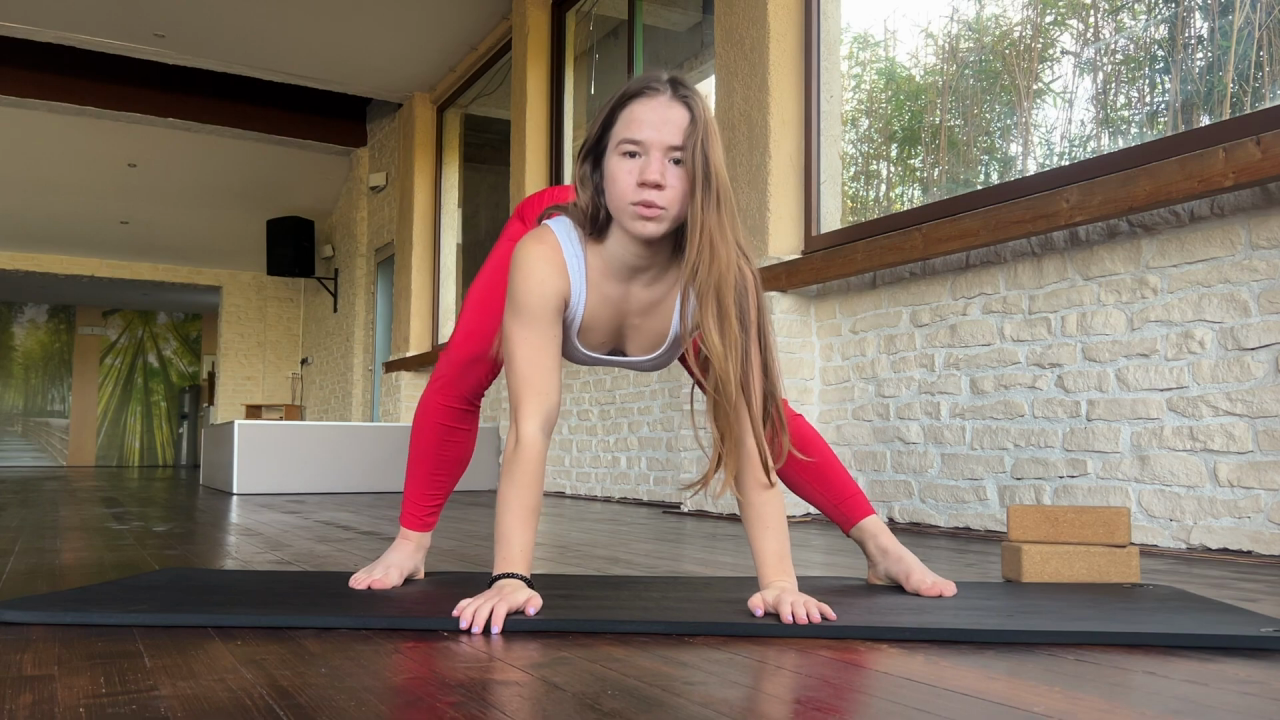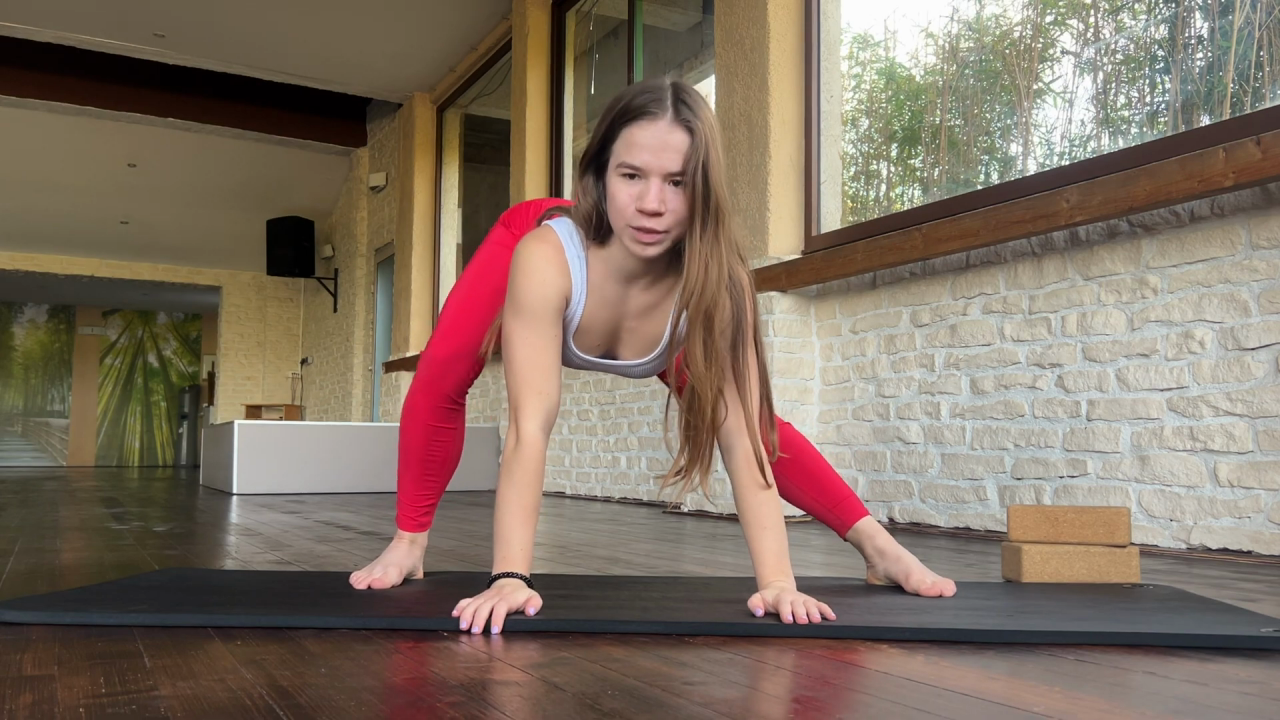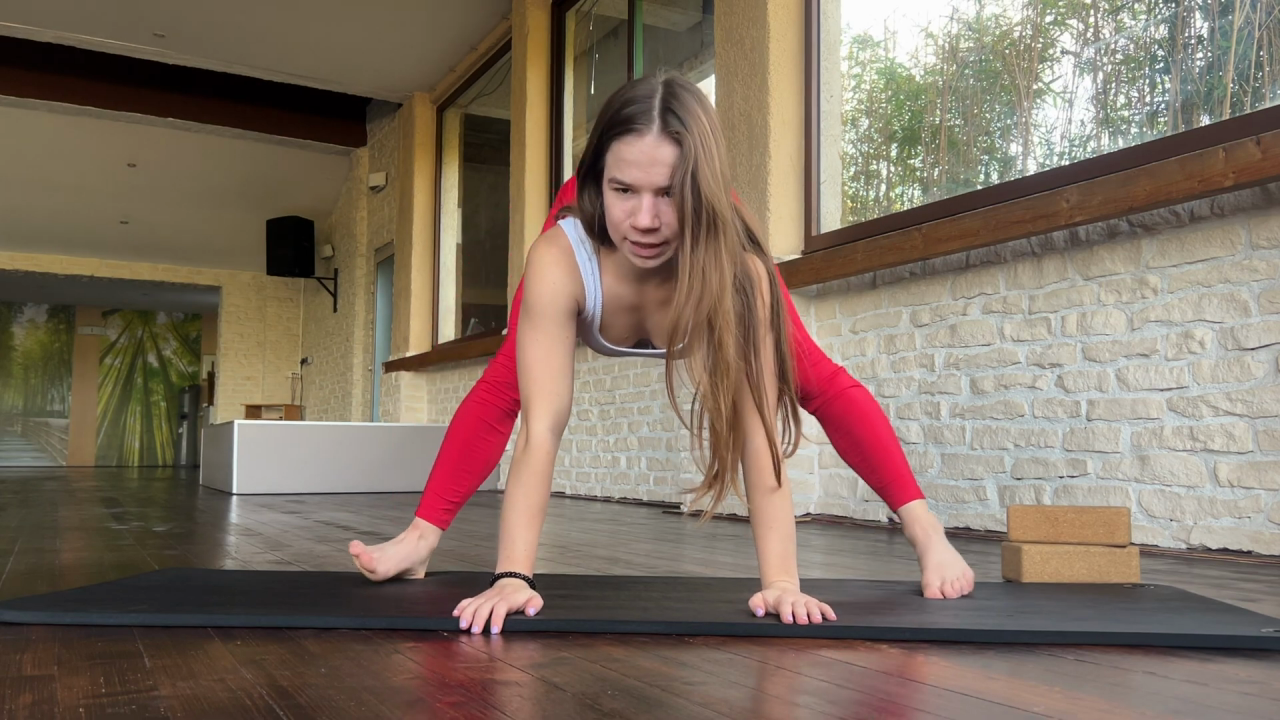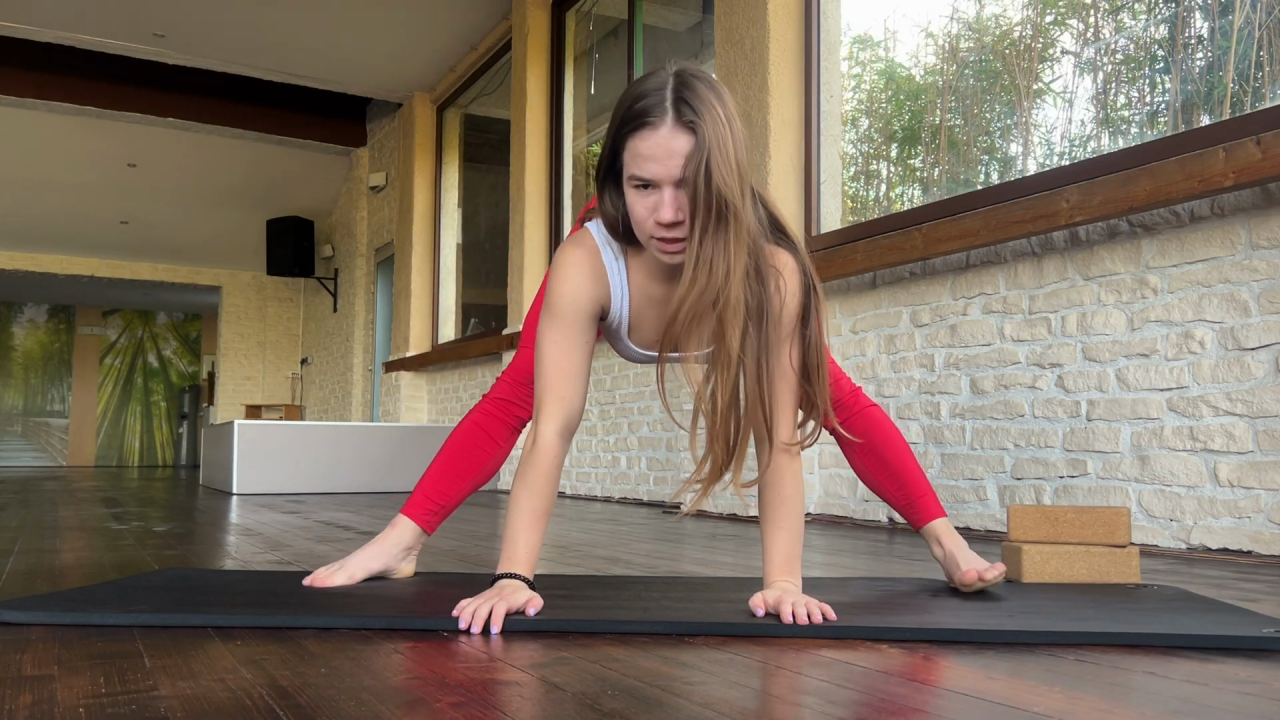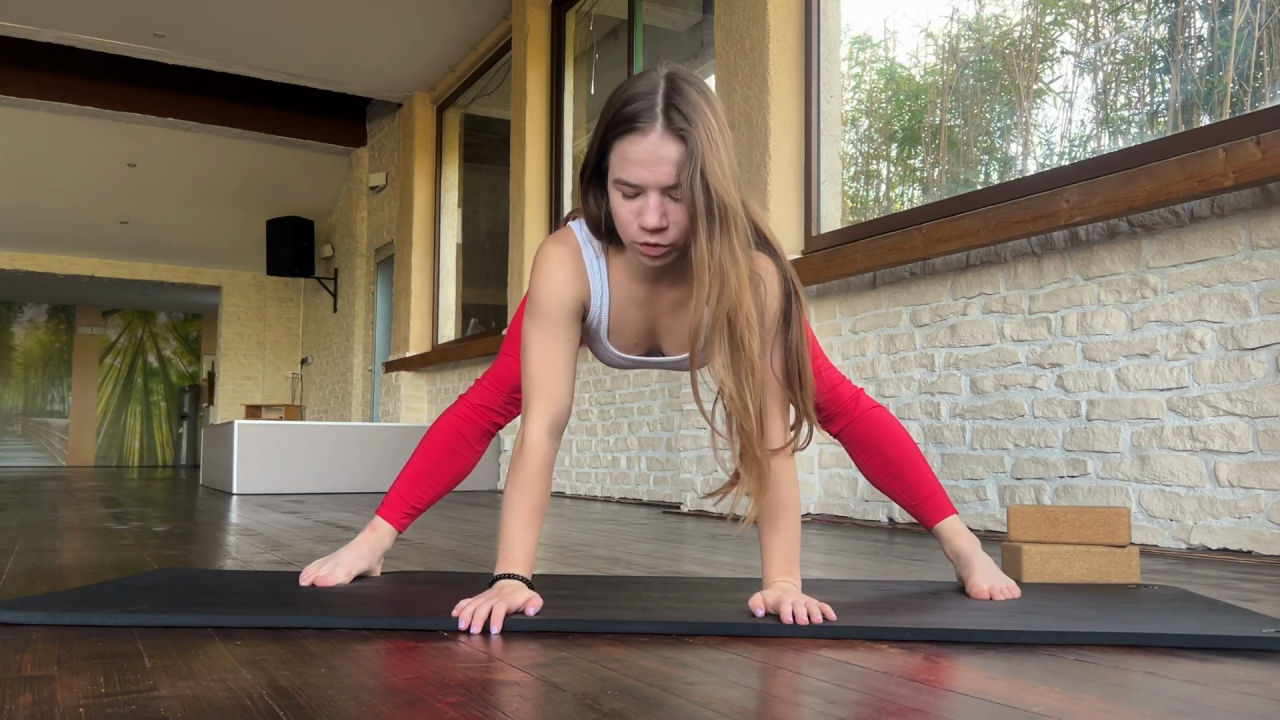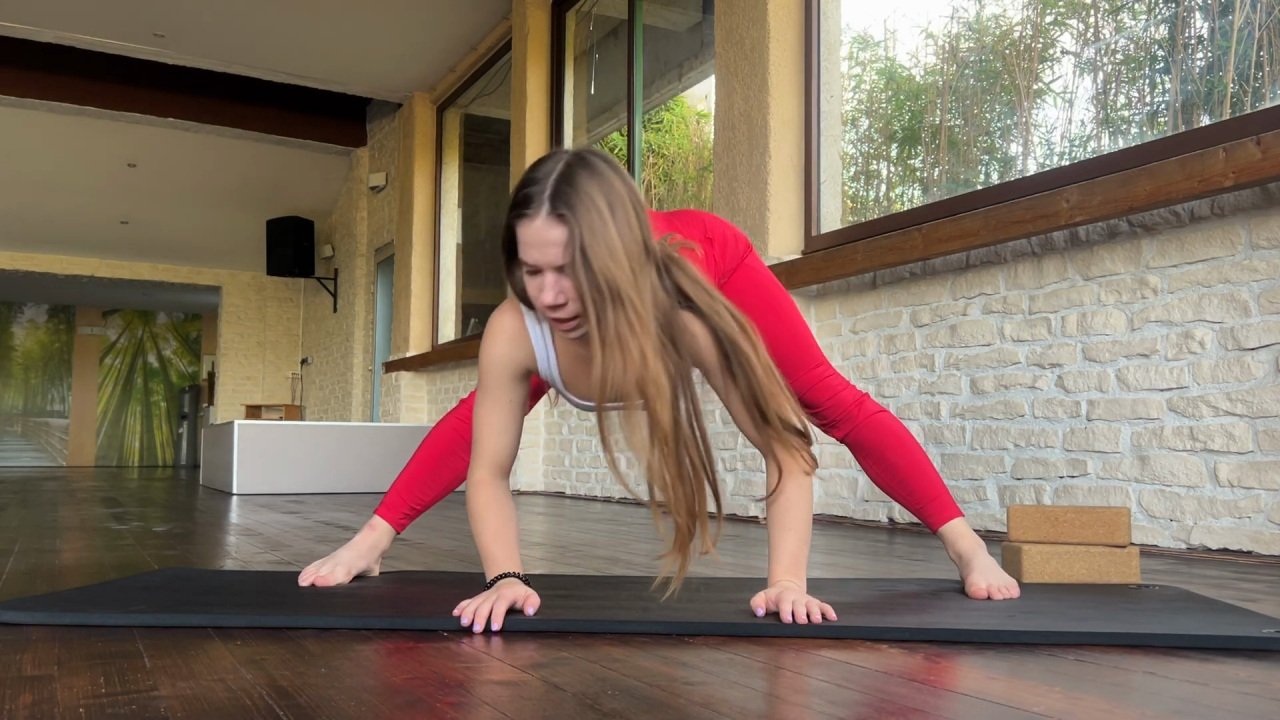
dt=0.5s
person 1, frame 1
left shoulder: (722, 276)
right shoulder: (545, 253)
left elbow: (751, 431)
right elbow: (532, 426)
left wrist: (778, 581)
right wrist: (510, 577)
left knee: (766, 407)
right knee: (459, 380)
left ankle: (879, 545)
right ankle: (413, 541)
person 1, frame 2
left shoulder: (719, 280)
right shoulder: (544, 252)
left elbow: (743, 436)
right elbow: (530, 426)
left wrist: (776, 580)
right wrist: (509, 576)
left knee: (750, 416)
right knee: (441, 375)
left ankle: (875, 544)
right ankle: (409, 541)
person 1, frame 3
left shoulder: (736, 266)
right shoulder: (562, 256)
left elbow: (759, 429)
right elbow: (541, 423)
right wrist: (511, 576)
left hip: (703, 246)
right hip: (596, 233)
left knee: (816, 379)
right knee: (503, 385)
left ankle: (924, 532)
right ankle: (422, 538)
person 1, frame 4
left shoulder: (772, 267)
right shoulder: (587, 260)
left elbow: (781, 433)
right elbow: (553, 426)
left wrist: (784, 581)
right wrist: (513, 577)
left hip: (731, 256)
right hip: (619, 257)
left knee: (835, 398)
right knee: (513, 395)
left ankle: (946, 545)
right ankle: (400, 543)
person 1, frame 5
left shoulder: (748, 270)
right shoulder: (568, 262)
left elbow: (773, 434)
right elbow: (541, 427)
left wrist: (783, 581)
right wrist: (512, 576)
left hip: (711, 270)
right hip: (602, 270)
left knee: (832, 401)
right knee: (490, 399)
left ankle: (960, 544)
right ankle: (373, 542)
person 1, frame 6
left shoulder: (686, 315)
right shoulder: (510, 331)
left elbow: (786, 449)
right elbow: (487, 471)
left wrist: (787, 583)
right wrist: (506, 579)
left hip: (705, 251)
right hip: (611, 274)
left knee: (836, 403)
right knee: (479, 413)
left ankle: (966, 547)
right ankle: (370, 544)
